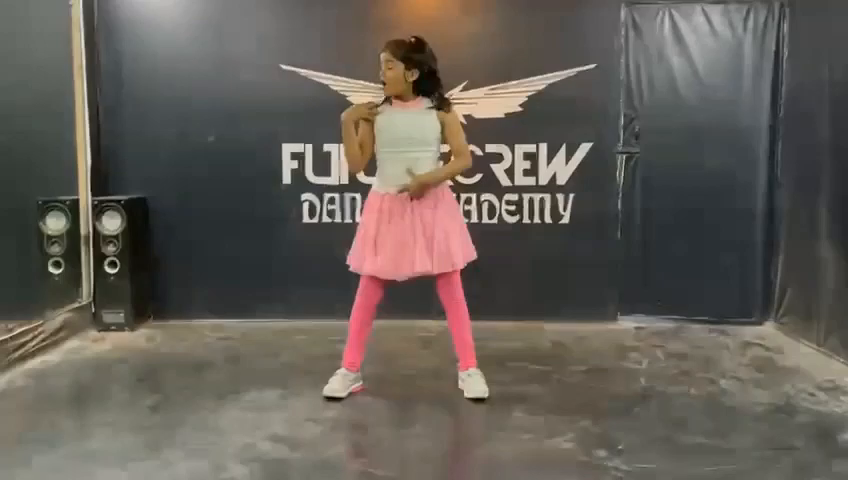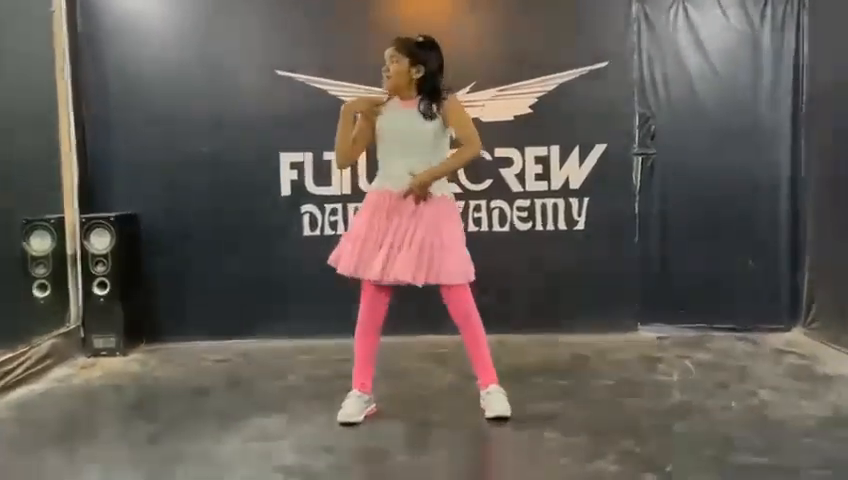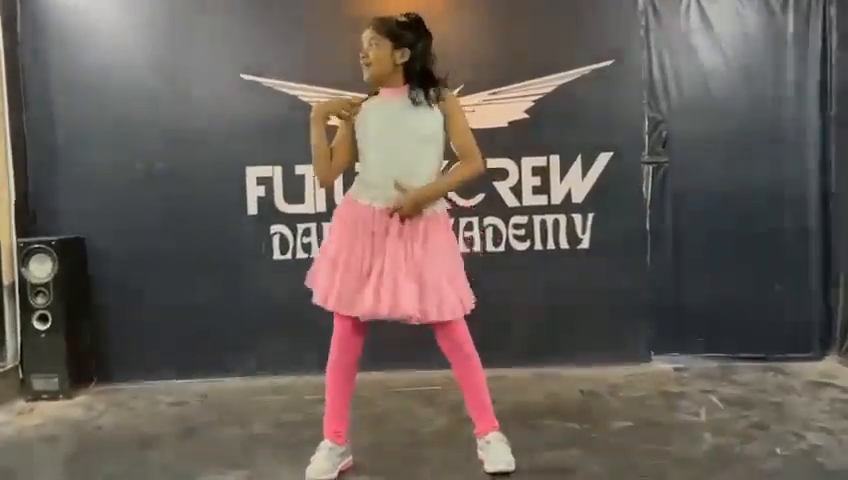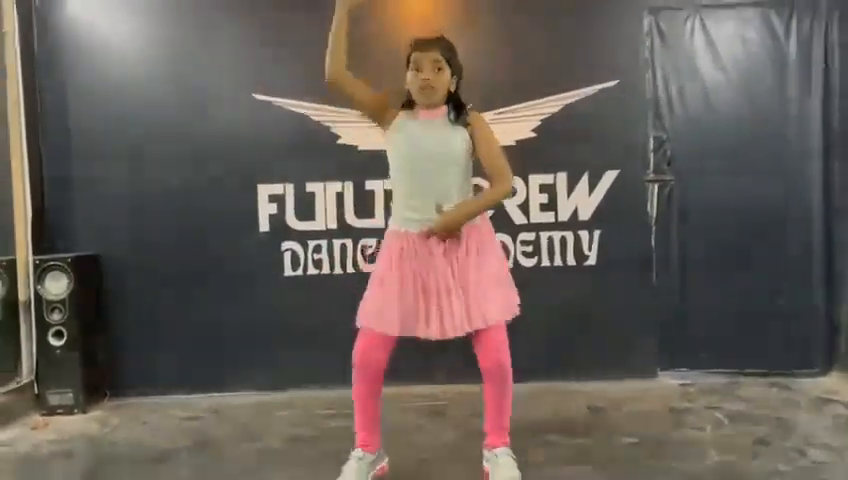
dt=0.7s
person 1, frame 1
left shoulder: (439, 108)
right shoulder: (375, 114)
left elbow: (464, 158)
right elbow: (356, 165)
left wrist: (429, 179)
right wrist: (348, 121)
left hip: (433, 206)
right hip: (386, 208)
left knee: (451, 291)
right knee: (368, 292)
left ankle: (468, 369)
right ankle: (349, 370)
person 1, frame 2
left shoulder: (443, 104)
right shoulder: (377, 111)
left elbow: (472, 146)
right elbow: (344, 159)
left wrist: (429, 176)
right wrist: (348, 112)
left hip: (432, 211)
right hip: (384, 211)
left knee: (461, 304)
right knee: (372, 305)
left ankle: (489, 386)
right ankle: (361, 392)
person 1, frame 3
left shoulder: (439, 99)
right shoulder: (358, 111)
left elbow: (474, 160)
right elbow: (326, 176)
left wrist: (422, 195)
right wrist: (319, 119)
left hip: (422, 228)
right hip: (362, 228)
left knee: (454, 340)
right knee: (345, 341)
left ankle: (489, 435)
person 1, frame 4
left shoulder: (468, 123)
right shoulder: (391, 116)
left elbow: (504, 184)
right elbow: (335, 75)
left wrist: (460, 215)
left hip: (464, 243)
right hip: (407, 246)
left knee: (494, 356)
right knee: (368, 354)
